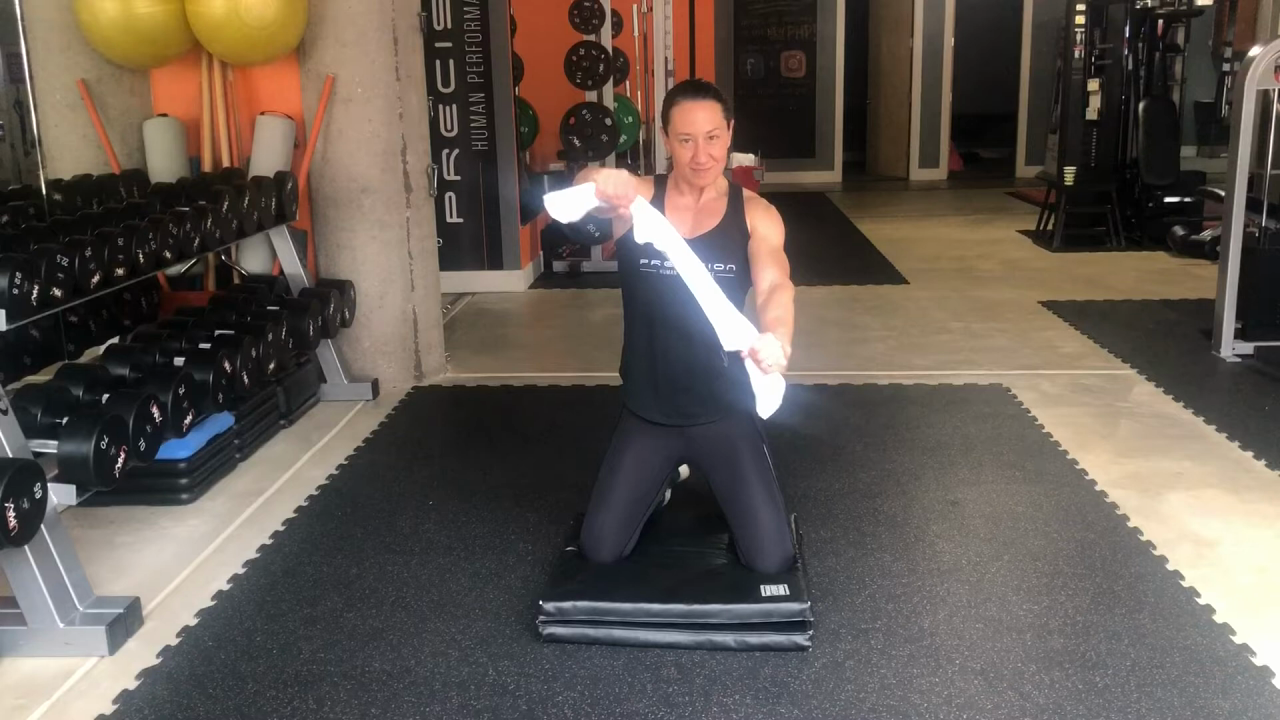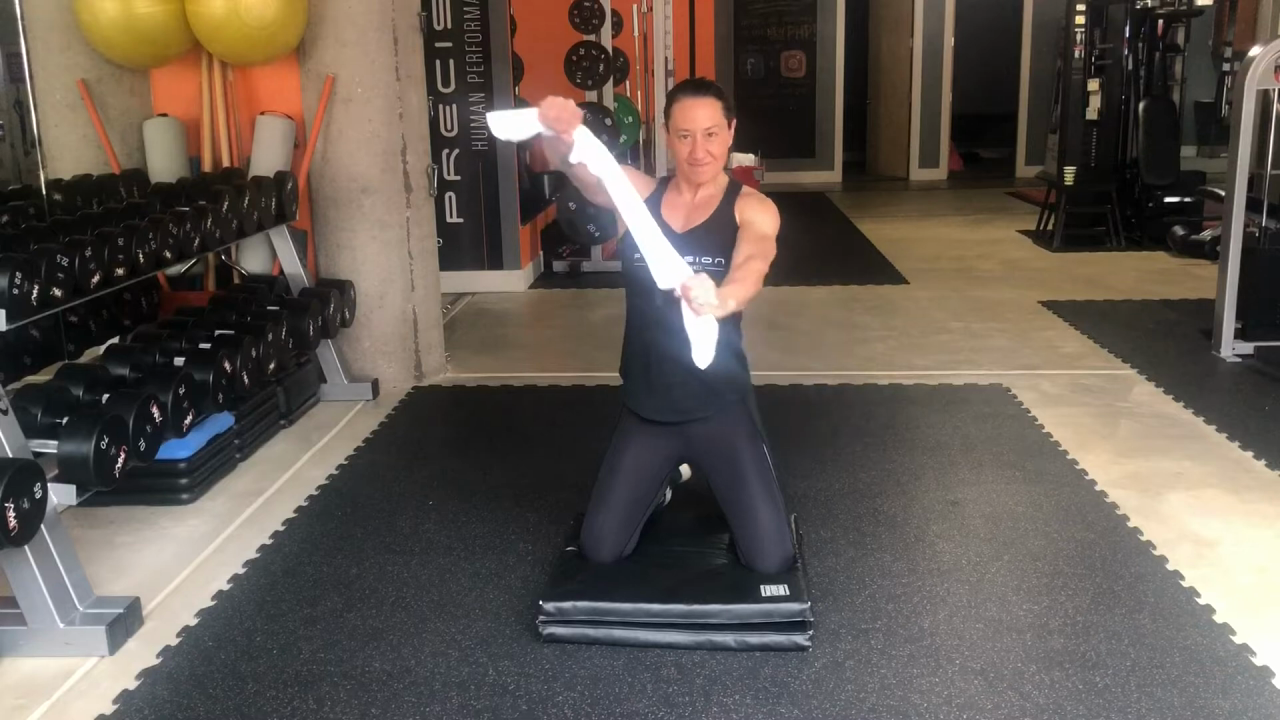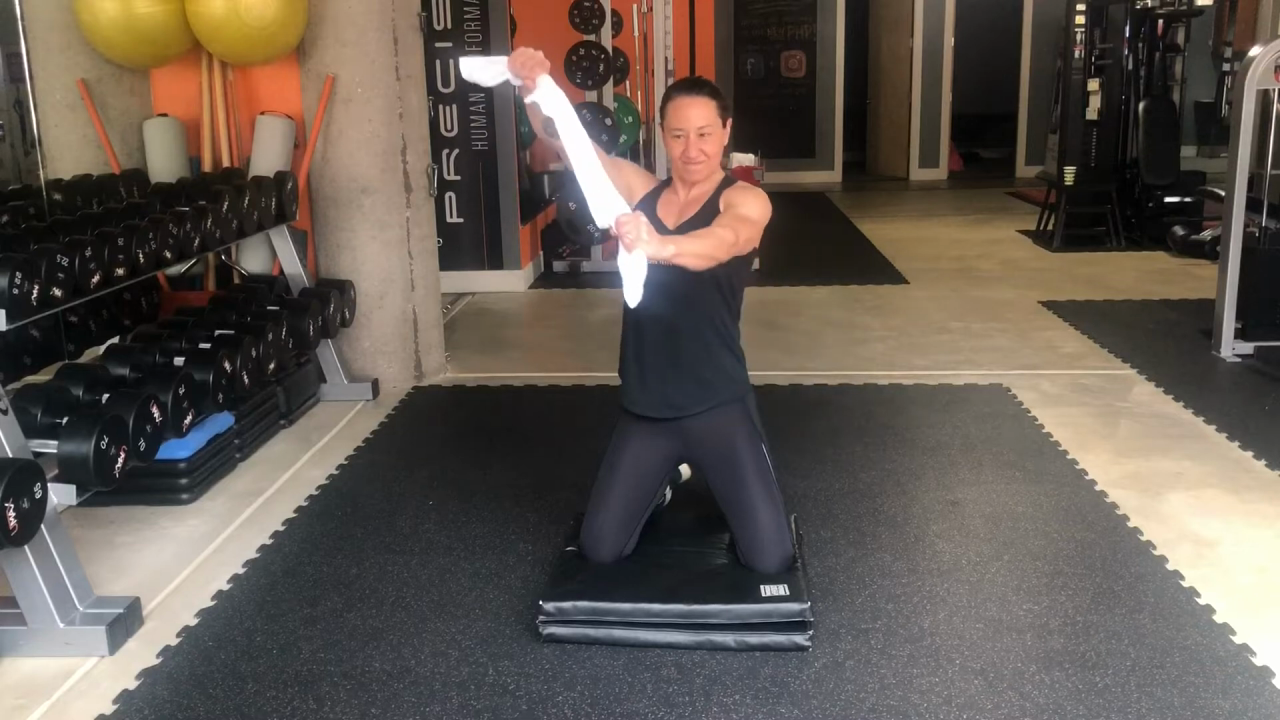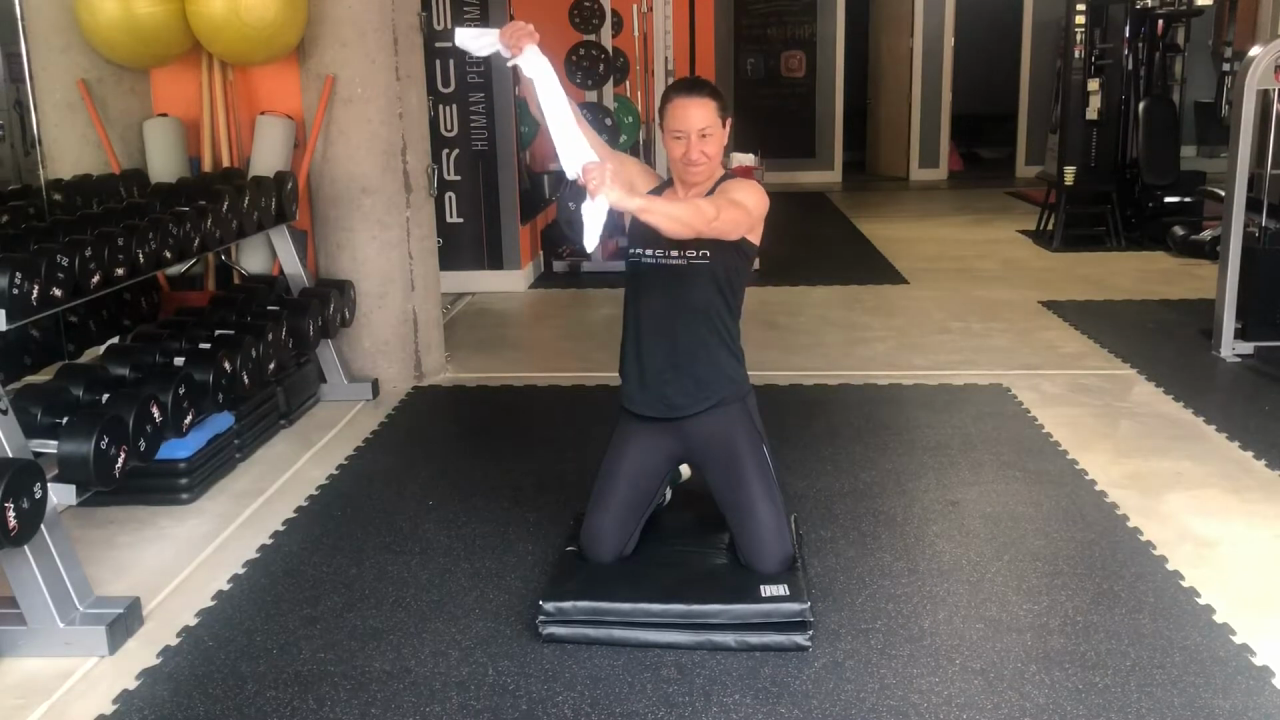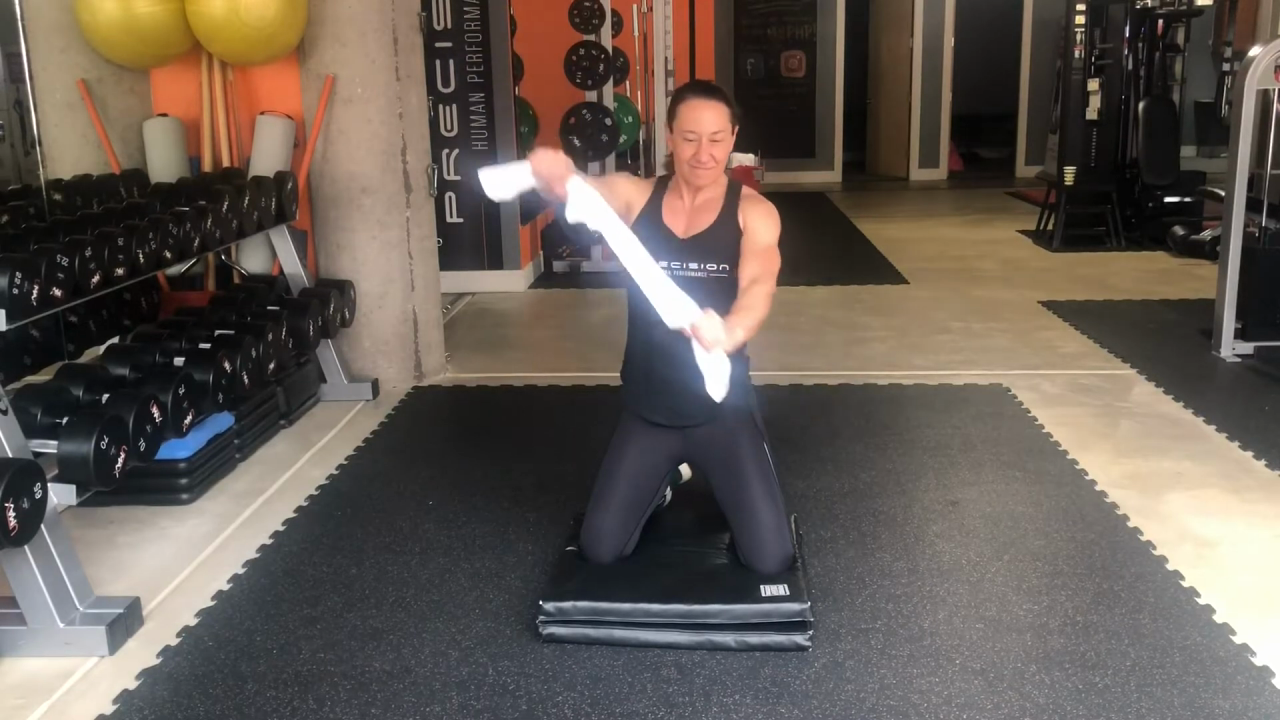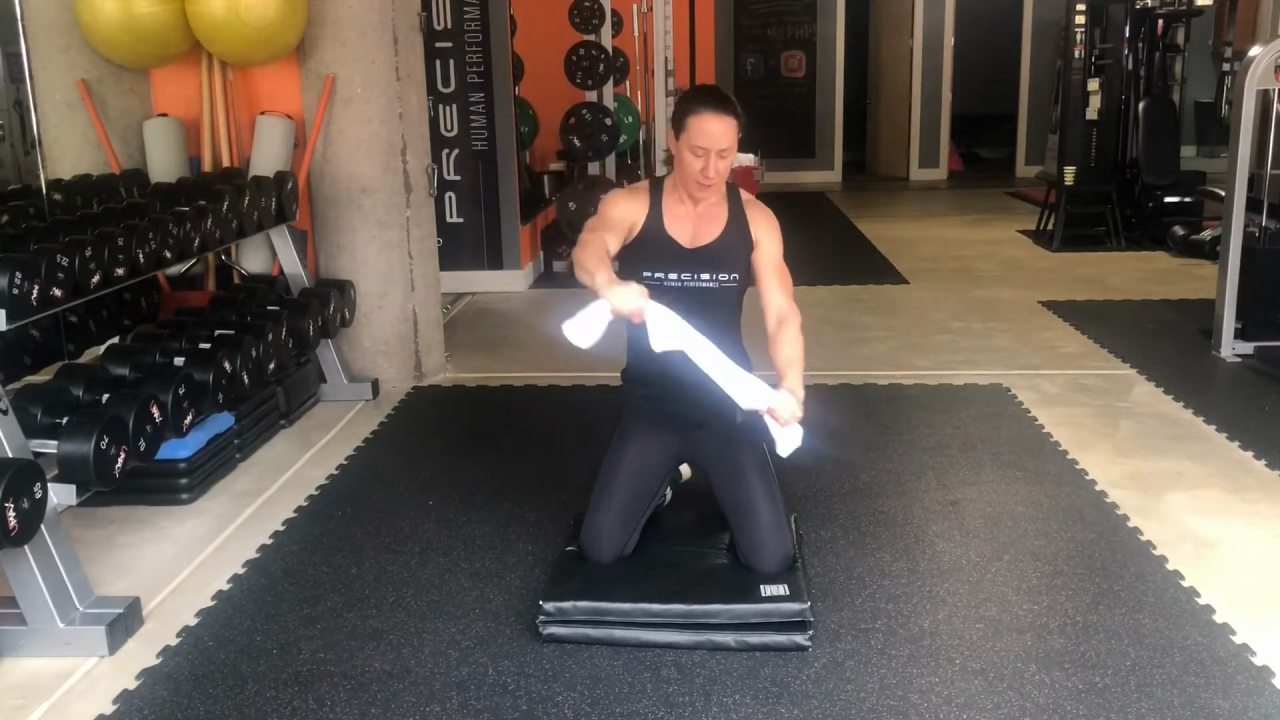
dt=0.5s
person 1, frame 1
left shoulder: (756, 215)
right shoulder: (636, 196)
left elbow: (775, 286)
right elbow: (599, 193)
left wrist: (777, 342)
right wrist: (599, 187)
left hip: (723, 411)
right hip: (645, 412)
left knee: (772, 559)
right knee: (599, 549)
left ankle: (703, 481)
right ankle: (659, 486)
person 1, frame 2
left shoulder: (752, 208)
right shoulder: (634, 193)
left elbow: (753, 264)
right elbow: (574, 166)
left wrist: (721, 299)
right wrist: (558, 131)
left hip: (720, 407)
right hip: (644, 409)
left knee: (772, 559)
right knee: (599, 549)
left ankle: (715, 483)
right ankle: (660, 484)
person 1, frame 3
left shoulder: (746, 201)
right shoulder: (637, 188)
left elbow: (720, 243)
right elbow: (564, 136)
left wrist: (660, 246)
right wrist: (535, 87)
left hip: (719, 407)
right hip: (644, 408)
left knee: (771, 558)
right knee: (599, 549)
left ankle: (724, 486)
right ankle: (662, 483)
person 1, frame 4
left shoulder: (746, 197)
right shoulder: (643, 185)
left elbow: (701, 218)
left wrist: (626, 199)
right wrist: (526, 62)
left hip: (719, 408)
right hip: (644, 409)
left knee: (771, 558)
right knee: (598, 548)
left ankle: (715, 479)
right ankle: (662, 481)
person 1, frame 5
left shoulder: (754, 211)
right shoulder: (634, 195)
left elbow: (758, 284)
left wrist: (729, 332)
right wrist: (552, 172)
left hip: (721, 408)
right hip: (646, 408)
left knee: (771, 558)
right knee: (599, 548)
left ankle: (708, 482)
right ankle: (659, 485)
person 1, frame 6
left shoulder: (755, 218)
right shoulder: (630, 204)
left elbow: (782, 313)
right elbow: (590, 247)
left wrist: (790, 387)
right wrist: (608, 283)
left hip: (726, 409)
right hip: (649, 408)
left knee: (771, 559)
right knee: (599, 548)
left ankle: (714, 484)
right ankle: (661, 482)
